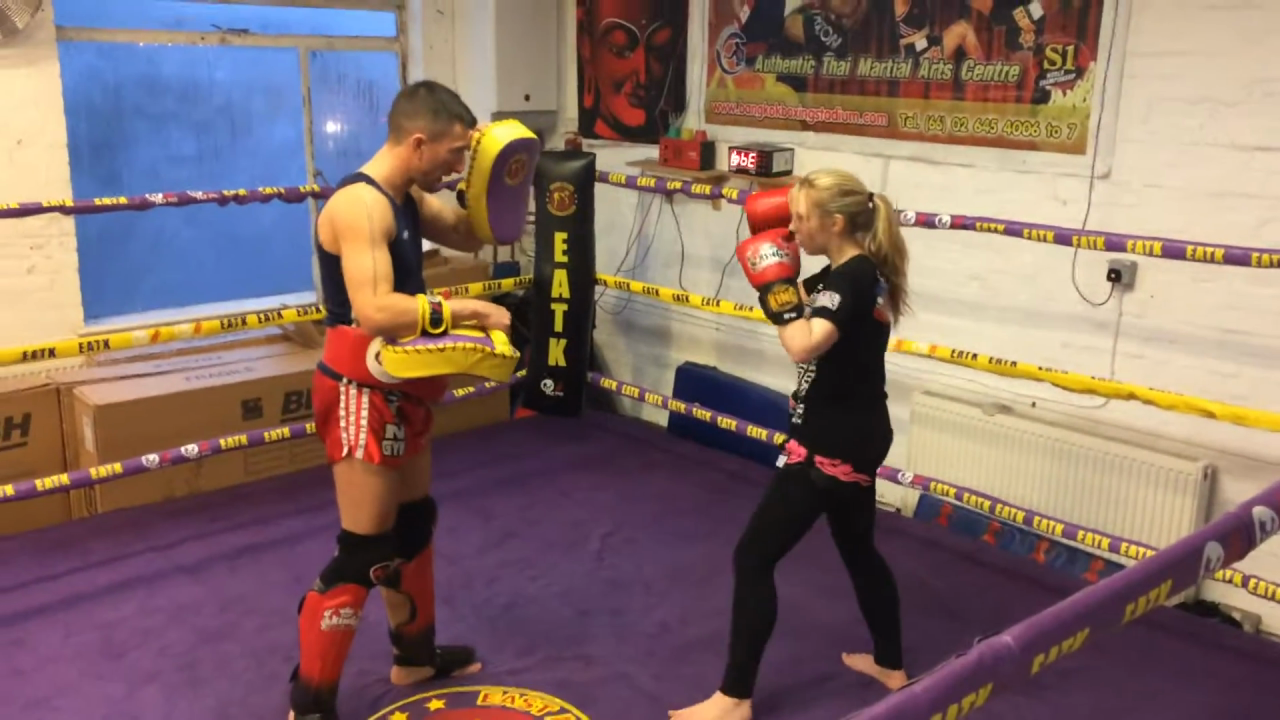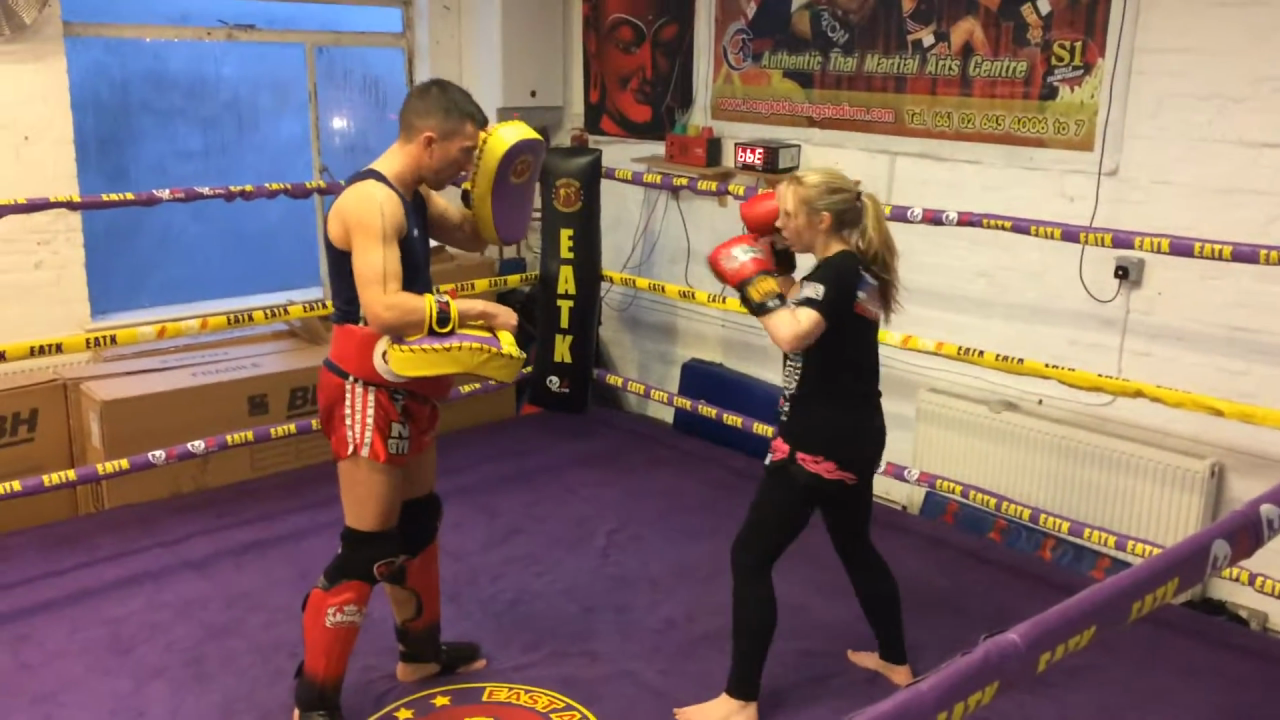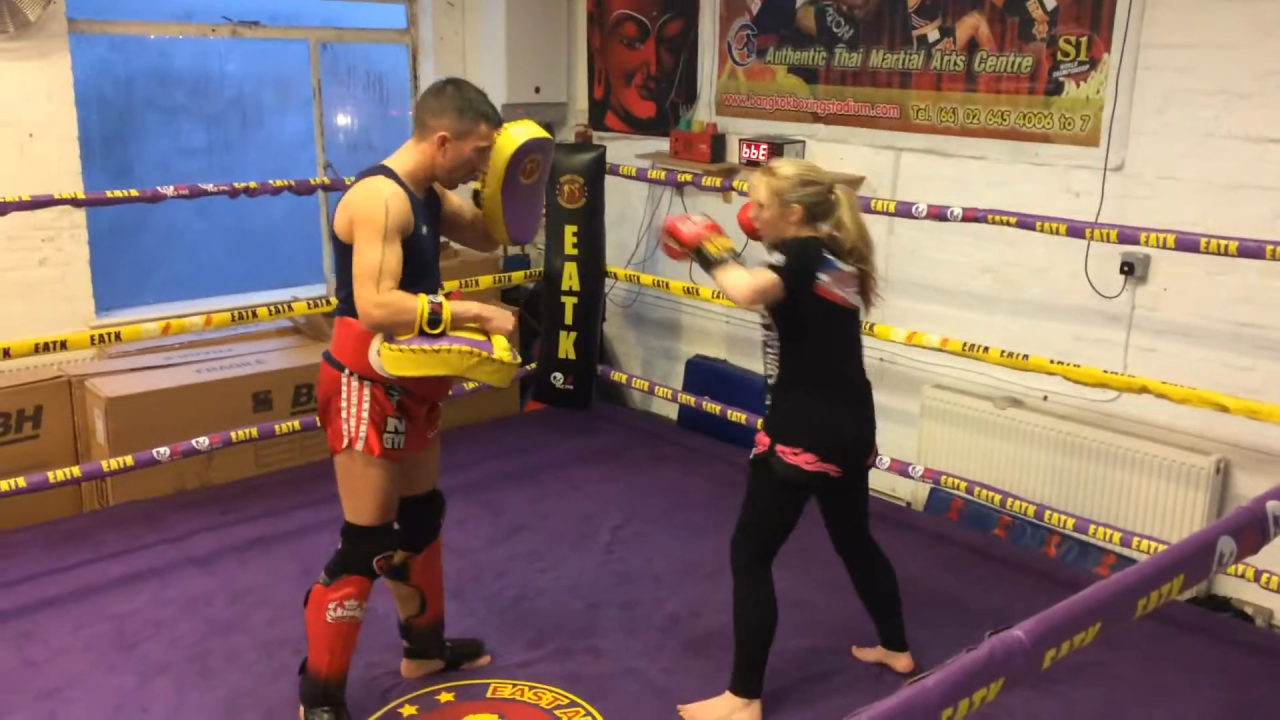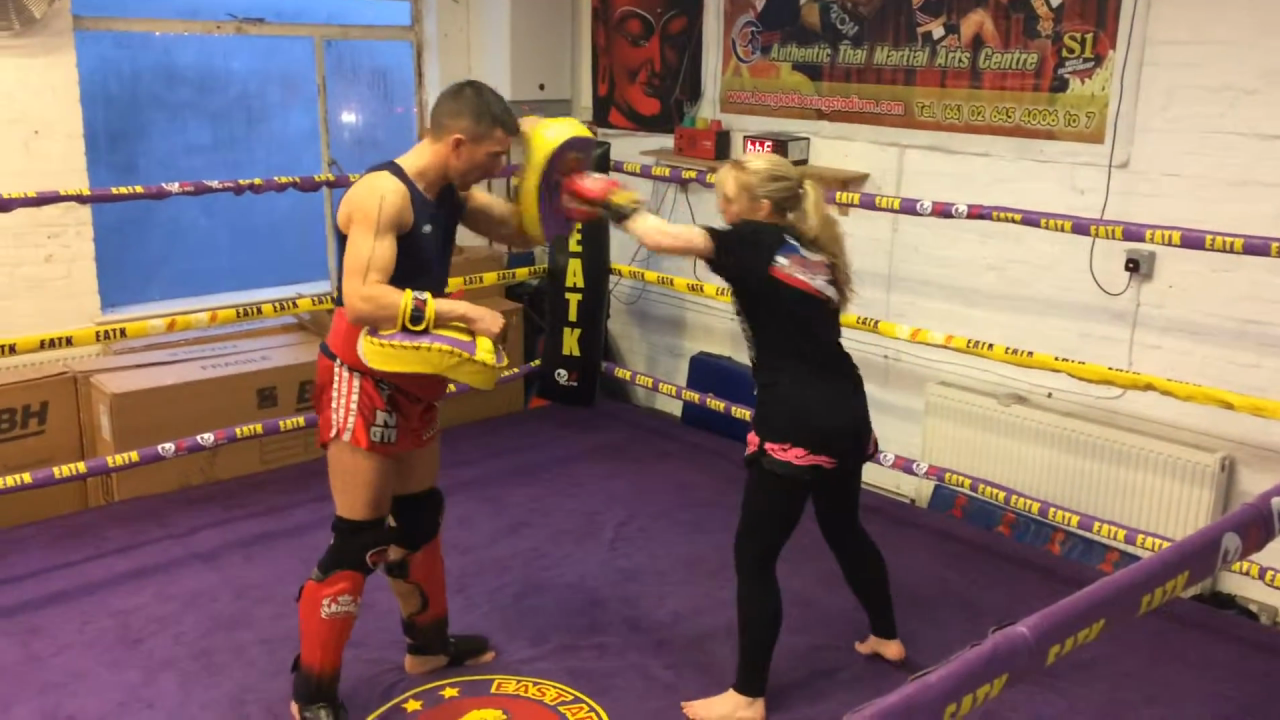
dt=0.1s
person 1, frame 1
left shoulder: (405, 196)
right shoulder: (359, 205)
left elbow: (468, 236)
right elbow: (375, 313)
right wrist: (471, 310)
left hip: (402, 390)
right hip: (362, 395)
left knee: (412, 526)
right knee: (363, 553)
left ankle: (415, 652)
person 1, frame 2
left shoulder: (412, 195)
right shoulder: (370, 201)
left elbow: (471, 236)
right elbow: (384, 310)
right wrist: (480, 310)
left hip: (407, 388)
right hip: (367, 392)
left knee: (418, 520)
right knee: (365, 550)
left ankle: (420, 649)
person 1, frame 3
left shoulder: (426, 192)
right shoulder: (379, 197)
left elbow: (486, 236)
right elbow: (376, 307)
right wrist: (474, 312)
left hip: (408, 385)
right hip: (366, 387)
left knee: (421, 517)
right knee: (366, 546)
left ankle: (424, 645)
person 1, frame 4
left shoulder: (448, 190)
right shoulder: (381, 193)
left elbow: (516, 231)
right elbow: (363, 298)
right wrist: (460, 312)
left hip: (411, 382)
right hip: (362, 383)
left knee: (420, 514)
right knee: (360, 542)
left ankle: (428, 642)
person 2, frame 1
left shoulder: (853, 278)
right shoulder: (857, 272)
left elbow: (802, 345)
right elbow: (810, 310)
left wrist: (772, 282)
right wrist: (782, 272)
left hip: (829, 444)
right hip: (855, 438)
left knee: (754, 558)
right knee: (858, 547)
right ankle: (889, 663)
person 2, frame 2
left shoulder: (835, 272)
right shoulder: (855, 267)
left elbow: (792, 335)
right elbow: (806, 309)
left wrist: (753, 277)
right wrist: (780, 256)
left hip: (818, 441)
right hip: (856, 436)
left knee: (751, 559)
right knee: (855, 545)
right ankle: (893, 660)
person 2, frame 3
left shoulder: (799, 251)
right shoulder: (834, 258)
left elbow: (744, 290)
left wrist: (706, 246)
left hip: (802, 434)
right hip: (849, 428)
left knee: (749, 555)
right knee: (854, 537)
right ankle: (896, 649)
person 2, frame 4
left shoulder: (756, 242)
right shoulder: (814, 249)
left elbow: (666, 236)
left wrist: (610, 199)
left hip: (794, 430)
right hip: (846, 417)
left knee: (755, 555)
right knee: (845, 529)
right ankle: (885, 637)
